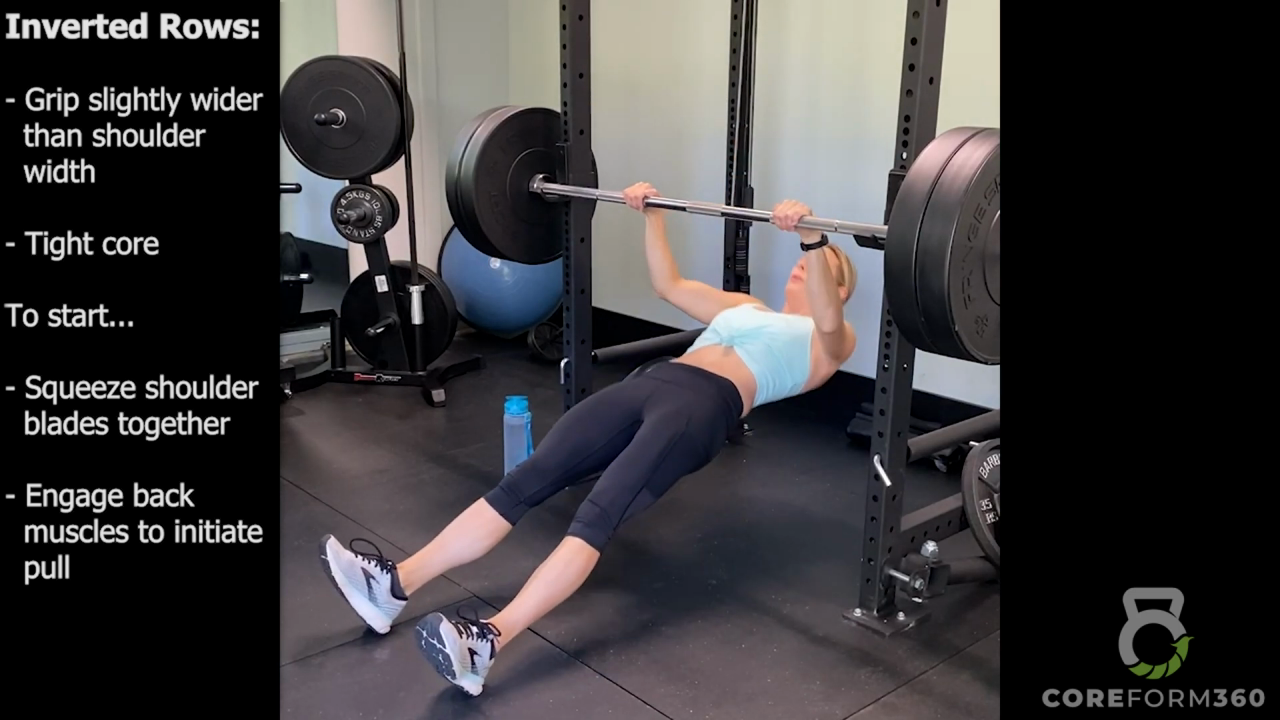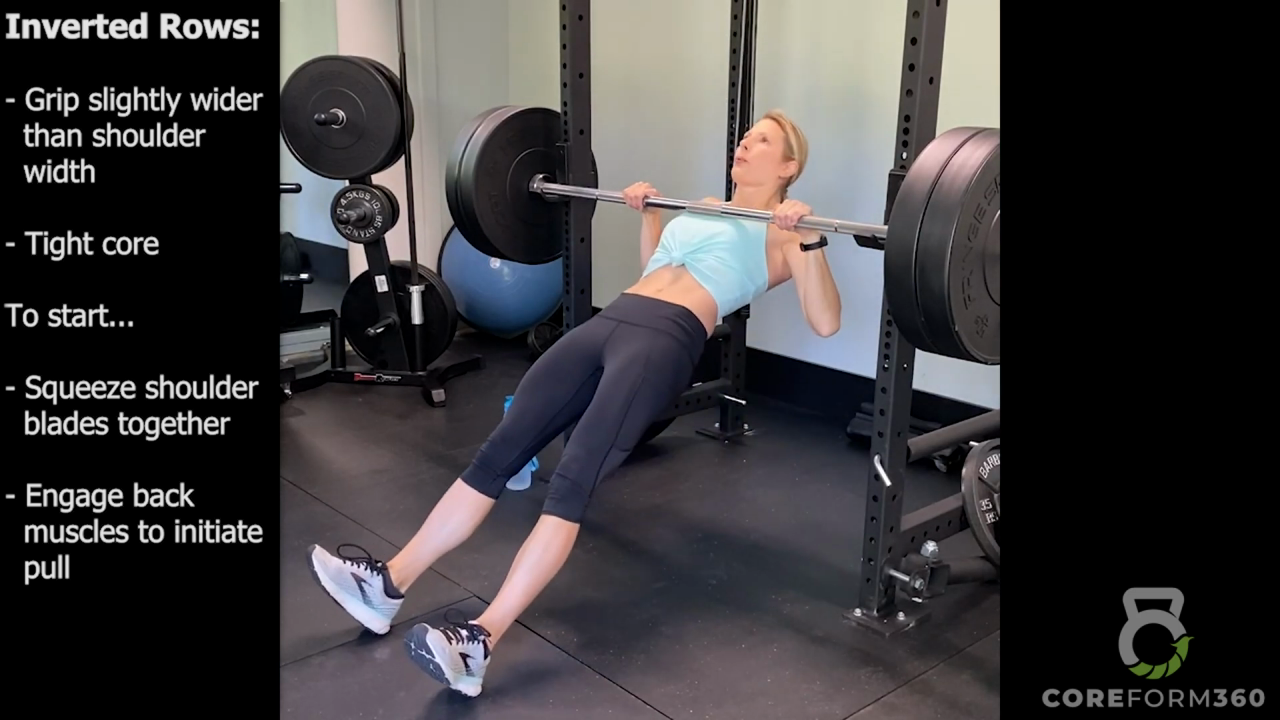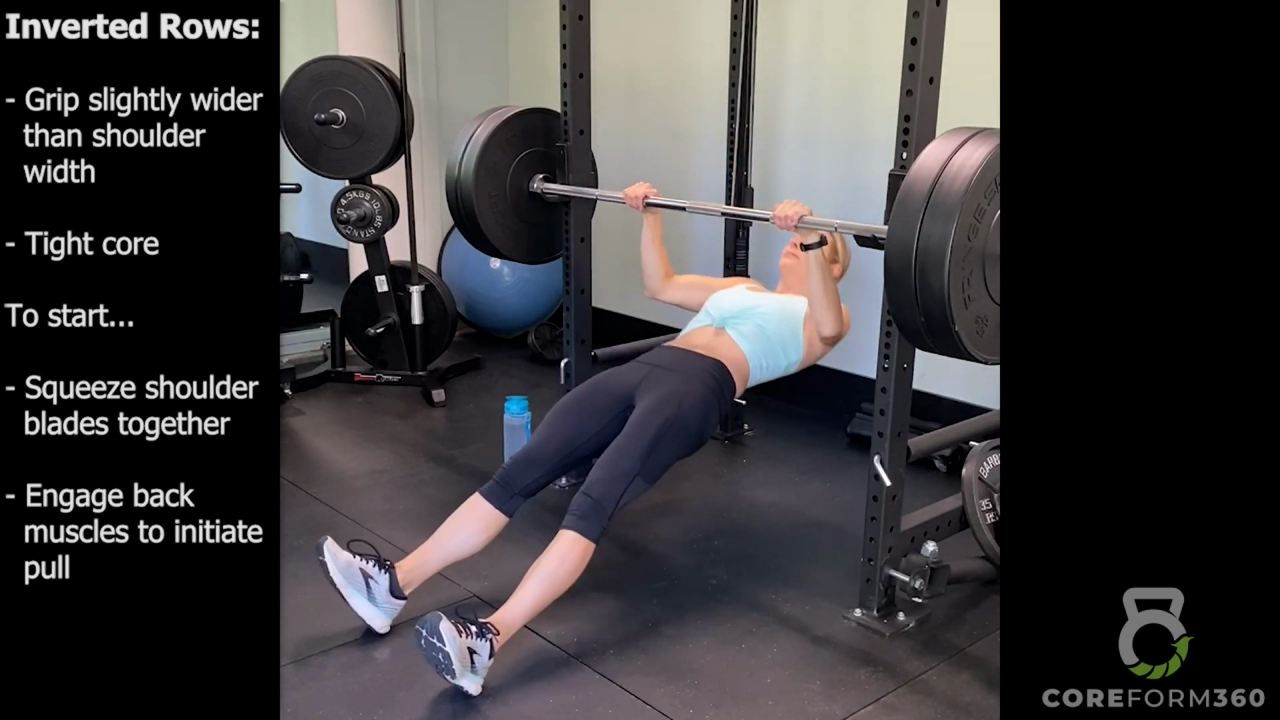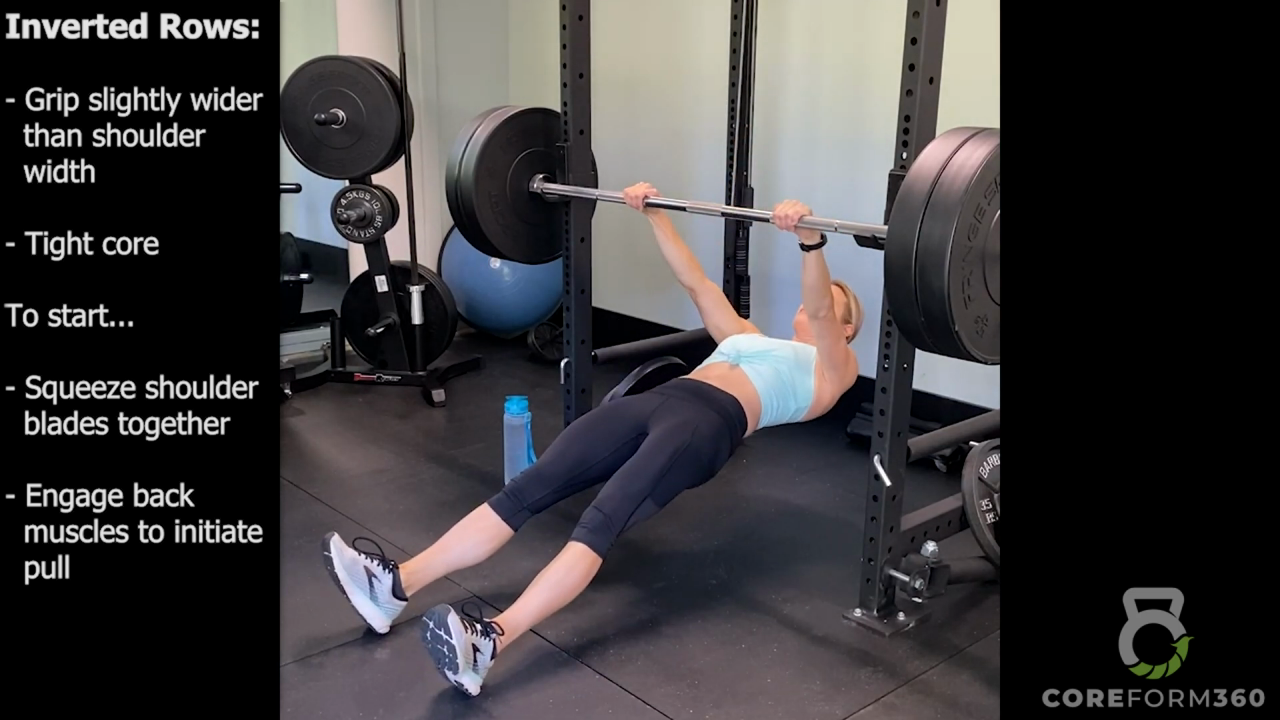
dt=0.7s
person 1, frame 1
left shoulder: (832, 344)
right shoulder: (750, 306)
left elbow: (827, 327)
right elbow: (668, 285)
left wrist: (813, 240)
right wrist: (653, 215)
left hip: (701, 405)
right hip: (651, 383)
left knee: (598, 515)
right knee: (523, 482)
left ankle: (487, 642)
right ankle: (394, 585)
person 1, frame 2
left shoulder: (783, 233)
right shoulder: (705, 210)
left elbow: (825, 322)
left wrist: (809, 239)
right wrist: (649, 213)
left hip: (664, 339)
right hip: (608, 322)
left knee: (570, 482)
right knee: (496, 455)
left ankle: (480, 641)
right ankle: (388, 584)
person 1, frame 3
left shoulder: (816, 316)
right shoulder: (743, 289)
left elbow: (829, 327)
right elbow: (660, 285)
left wrist: (810, 239)
right wrist: (650, 215)
left hip: (696, 388)
right hip: (646, 367)
left knee: (591, 506)
right knee: (517, 474)
left ankle: (485, 641)
right ankle: (393, 584)
person 1, frame 4
left shoulder: (832, 368)
right shoulder: (750, 337)
left elbow: (821, 309)
right elbow: (694, 280)
left wrist: (810, 241)
right wrist: (655, 215)
left hip: (707, 424)
right hip: (658, 400)
left knee: (600, 523)
right knee: (527, 489)
left ankle: (489, 641)
right ankle: (396, 585)
